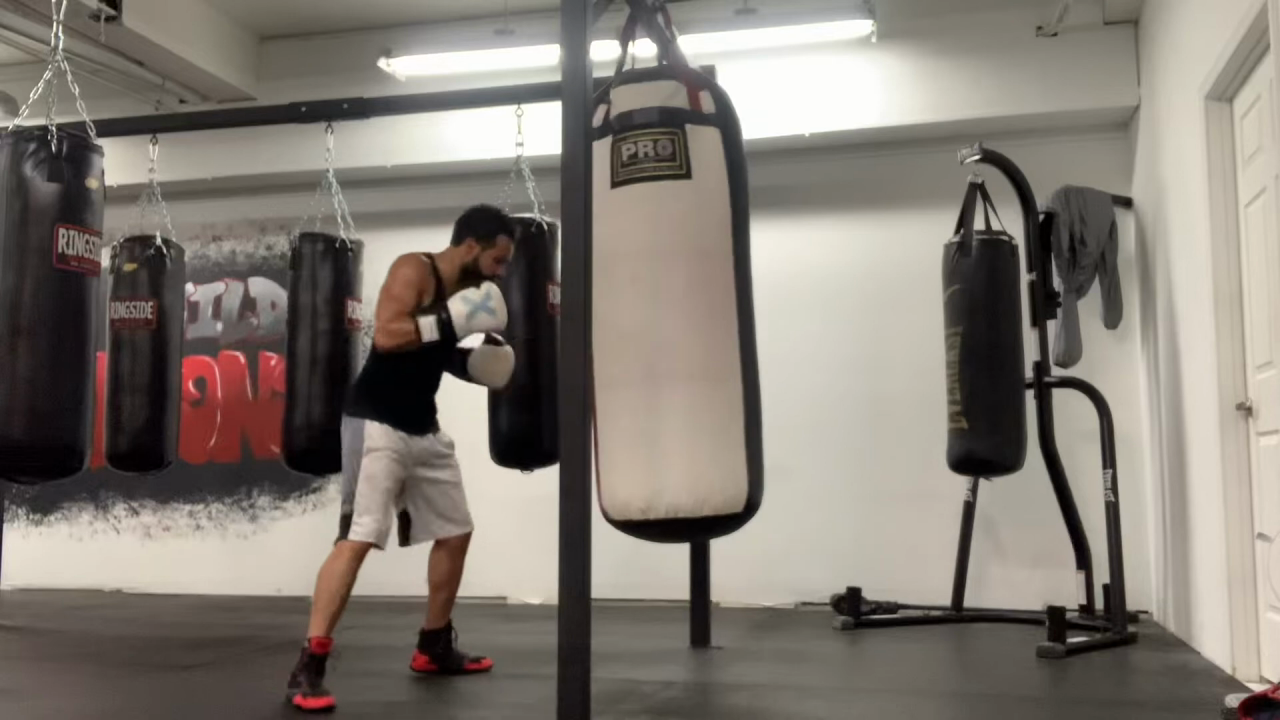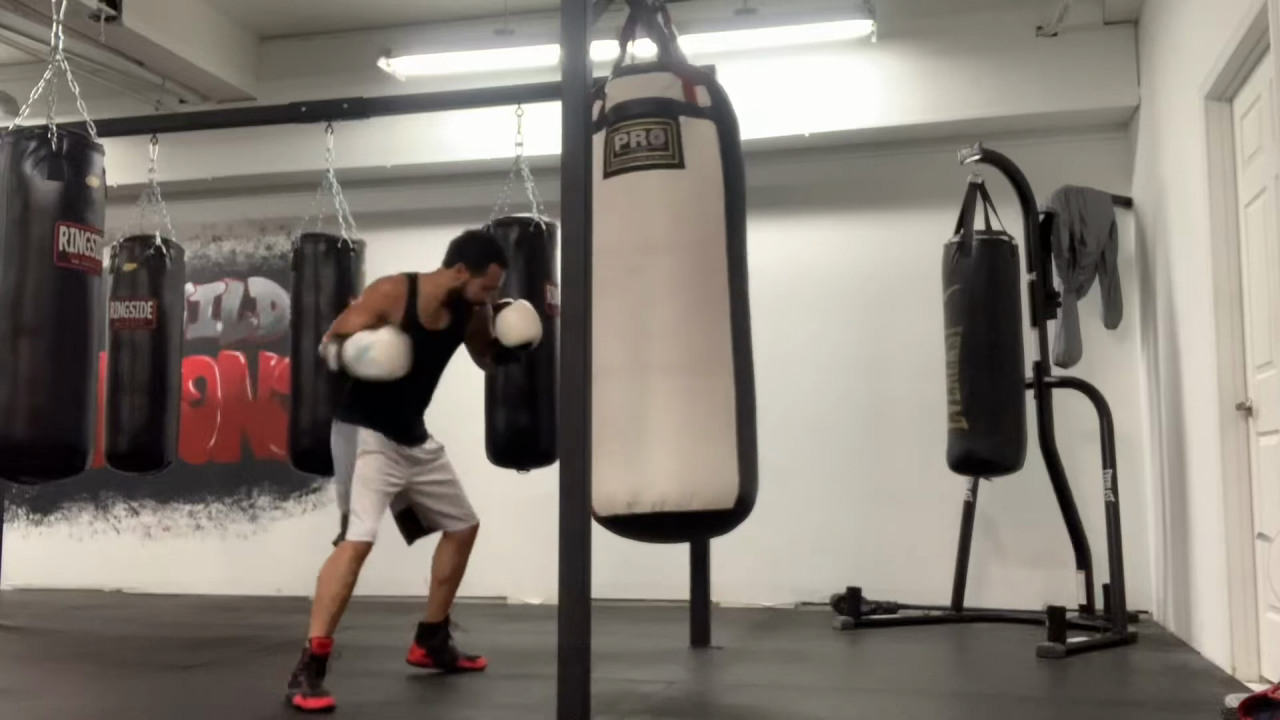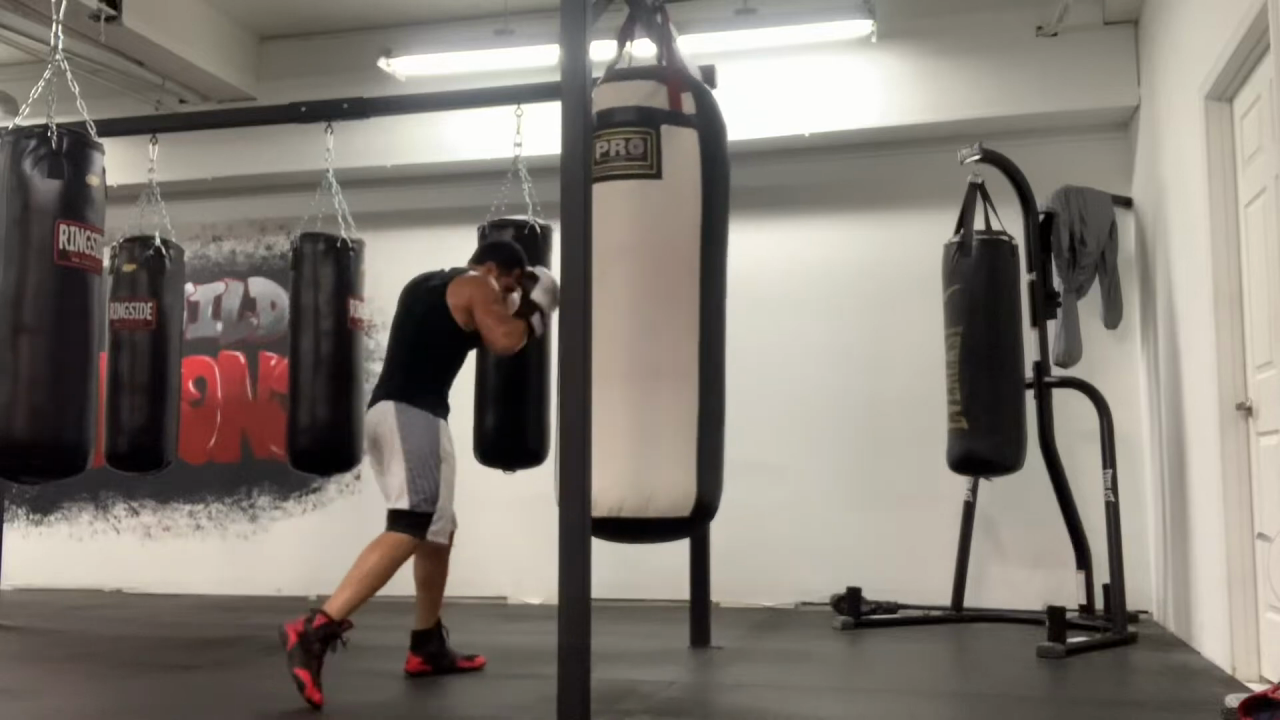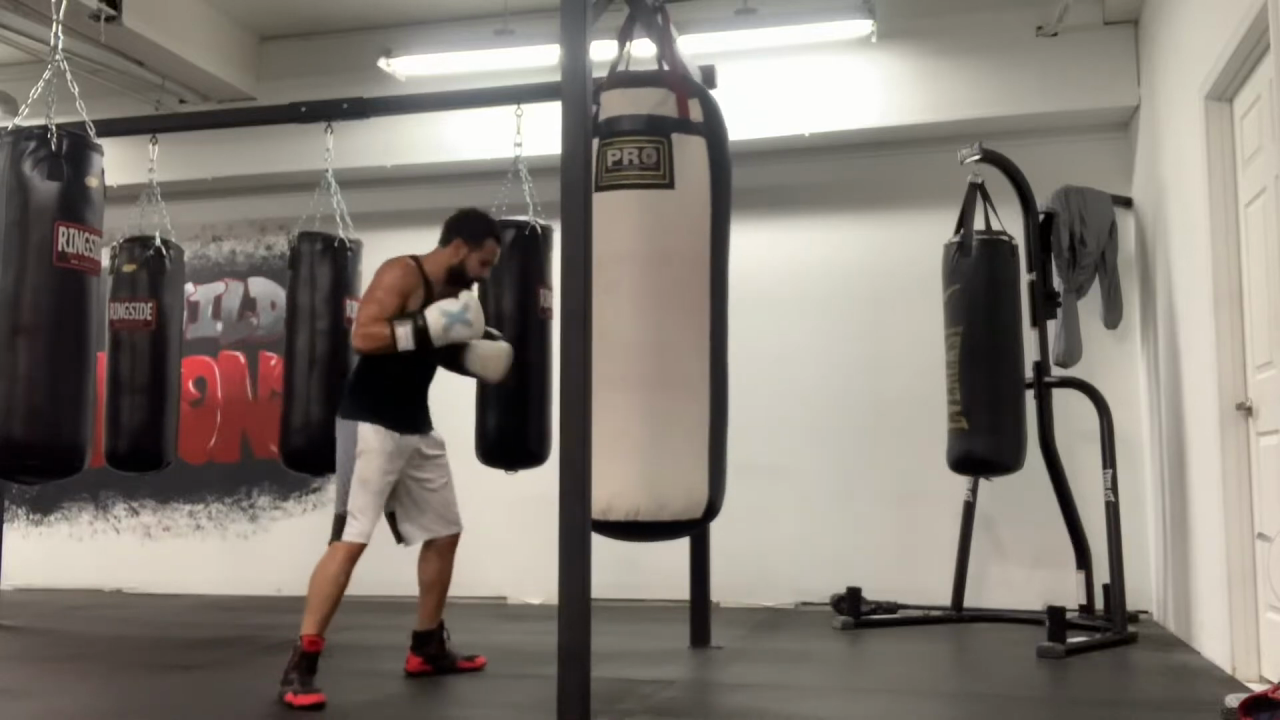
dt=0.5s
person 1, frame 1
left shoulder: (462, 289)
right shoulder: (414, 270)
right elbow: (388, 336)
left wrist: (471, 357)
right wrist: (450, 320)
left hip: (424, 430)
right hip: (375, 426)
left knee: (455, 533)
right knee: (358, 539)
left ankle: (434, 646)
right ankle: (307, 668)
person 1, frame 2
left shoulder: (469, 308)
right shoulder: (392, 292)
left elbow: (489, 359)
right elbow: (331, 338)
left hip: (413, 438)
right hip: (365, 433)
left knee: (462, 526)
right knee: (356, 540)
left ankle: (430, 641)
right ankle: (309, 669)
person 1, frame 3
left shoulder: (424, 284)
right shoulder: (476, 286)
right elbow: (505, 341)
right wrist: (539, 306)
left hip: (388, 410)
right hip: (416, 415)
left knee: (437, 533)
right knee: (408, 532)
left ankle: (427, 646)
right ankle: (314, 632)
person 1, frame 4
left shoulder: (451, 291)
right shoulder: (401, 274)
right elbow: (364, 336)
left wrist: (479, 350)
right wrist: (429, 329)
left hip: (416, 429)
right hip: (369, 425)
left knee: (445, 532)
right knee: (350, 540)
left ankle: (427, 646)
right ankle: (300, 664)
